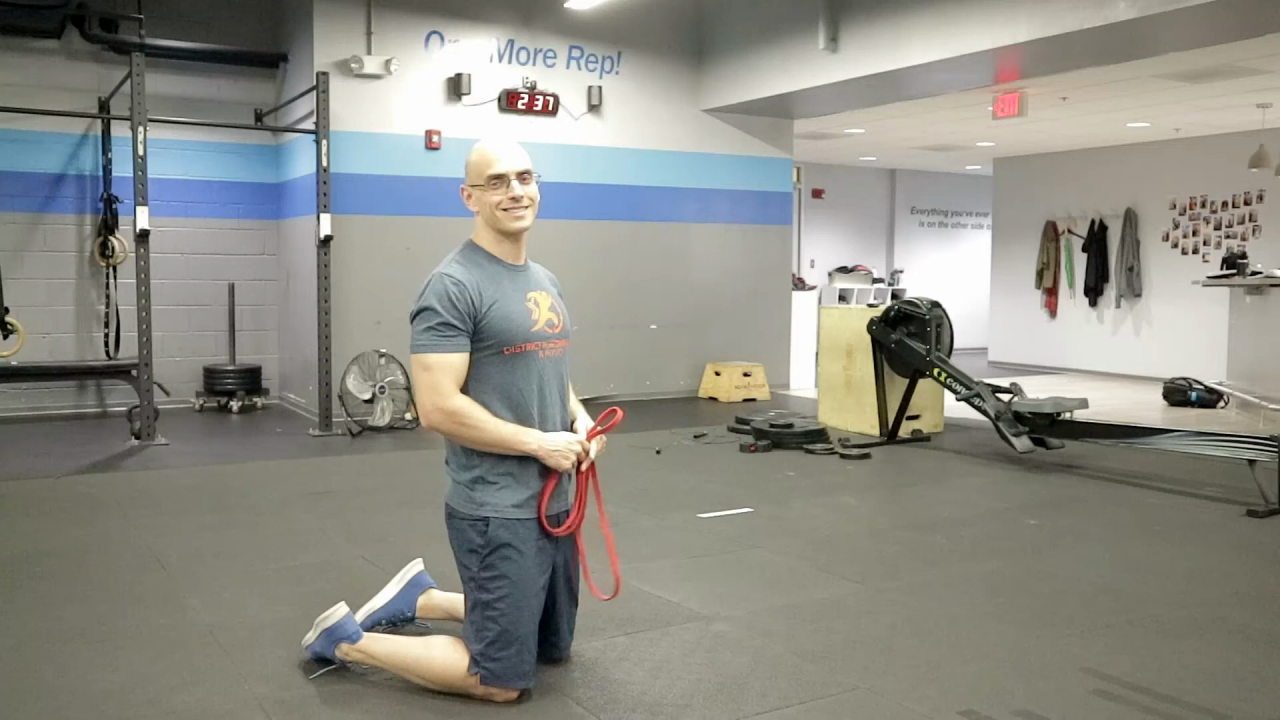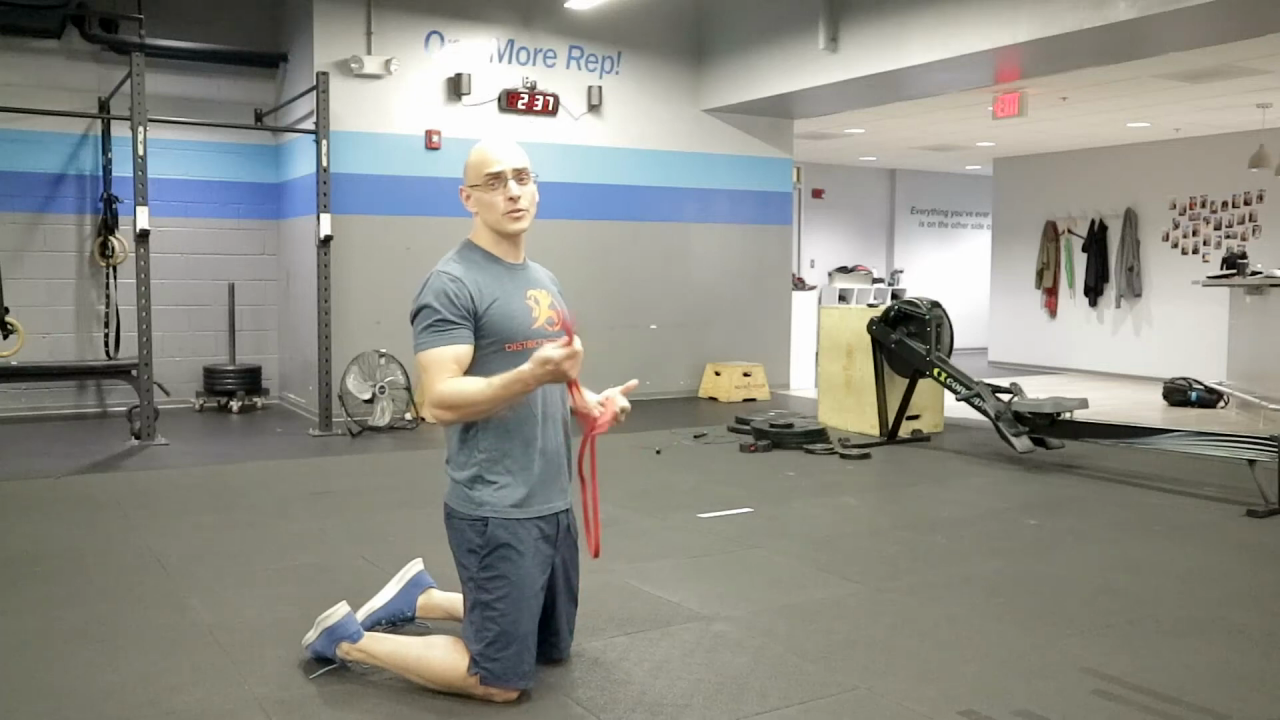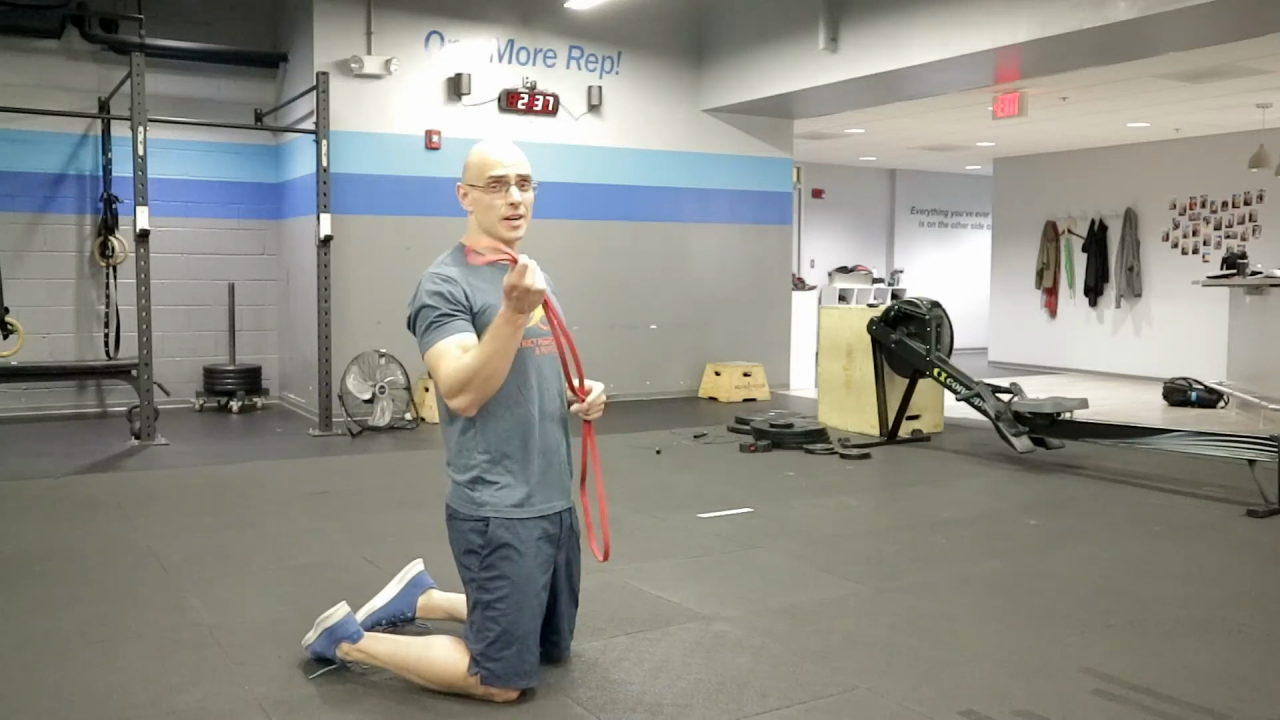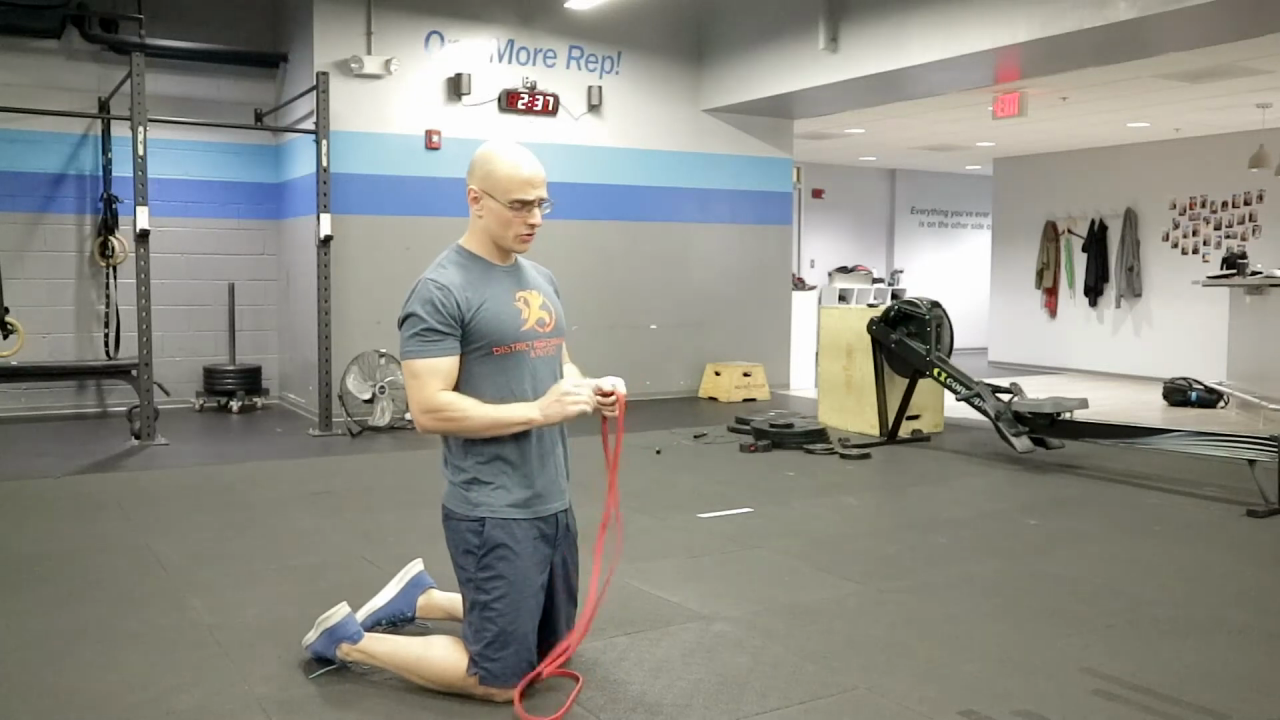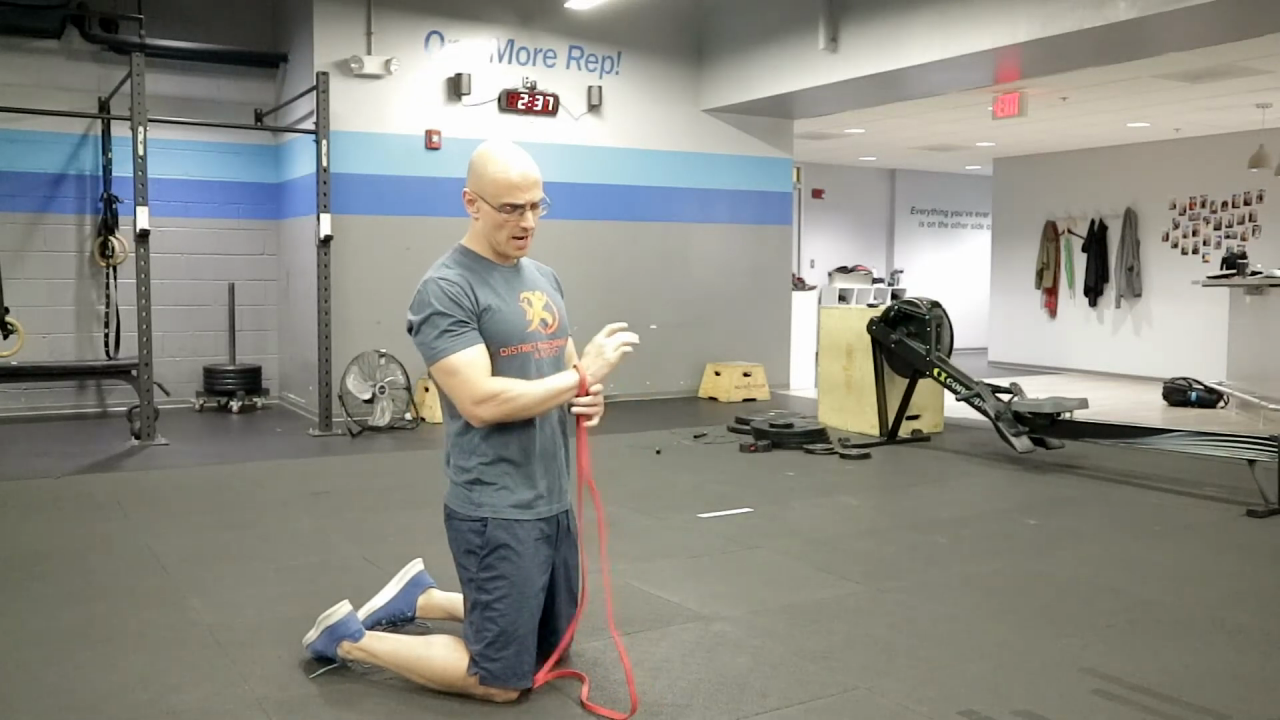
dt=1s
person 1, frame 1
left shoulder: (545, 280)
right shoulder: (454, 286)
right elbow: (439, 407)
left wrist: (578, 418)
right wrist: (538, 443)
left hip: (552, 501)
right hip: (496, 508)
left knee: (552, 648)
right knee: (502, 679)
left ankle: (422, 597)
right ankle: (348, 639)
person 1, frame 2
left shoulder: (544, 280)
right shoulder: (452, 284)
right elbow: (442, 398)
left wrist: (590, 400)
right wrist: (532, 376)
left hip: (553, 501)
right hip: (495, 510)
left knee: (551, 648)
right knee: (502, 679)
left ankle: (420, 597)
right ankle: (350, 639)
person 1, frame 3
left shoulder: (534, 278)
right shoulder: (446, 284)
right elbow: (463, 395)
left wrist: (581, 392)
right wrist: (513, 311)
left hip: (555, 500)
right hip: (497, 509)
left knee: (551, 649)
right knee: (503, 679)
left ankle: (423, 598)
right ankle: (350, 639)
person 1, frame 4
left shoulder: (541, 279)
right shoulder: (442, 290)
right elbow: (429, 410)
left wrist: (588, 388)
right wrist: (538, 410)
left hip: (551, 501)
right hip: (492, 511)
left knee: (549, 649)
right knee: (501, 678)
left ankle: (422, 598)
right ankle: (350, 640)
person 1, frame 5
left shoulder: (544, 278)
right shoulder: (447, 289)
right elbow: (481, 402)
left wrist: (584, 395)
right wrist: (583, 375)
left hip: (553, 501)
right hip: (495, 510)
left knee: (548, 649)
right knee: (502, 679)
left ankle: (422, 597)
right ankle: (352, 639)
